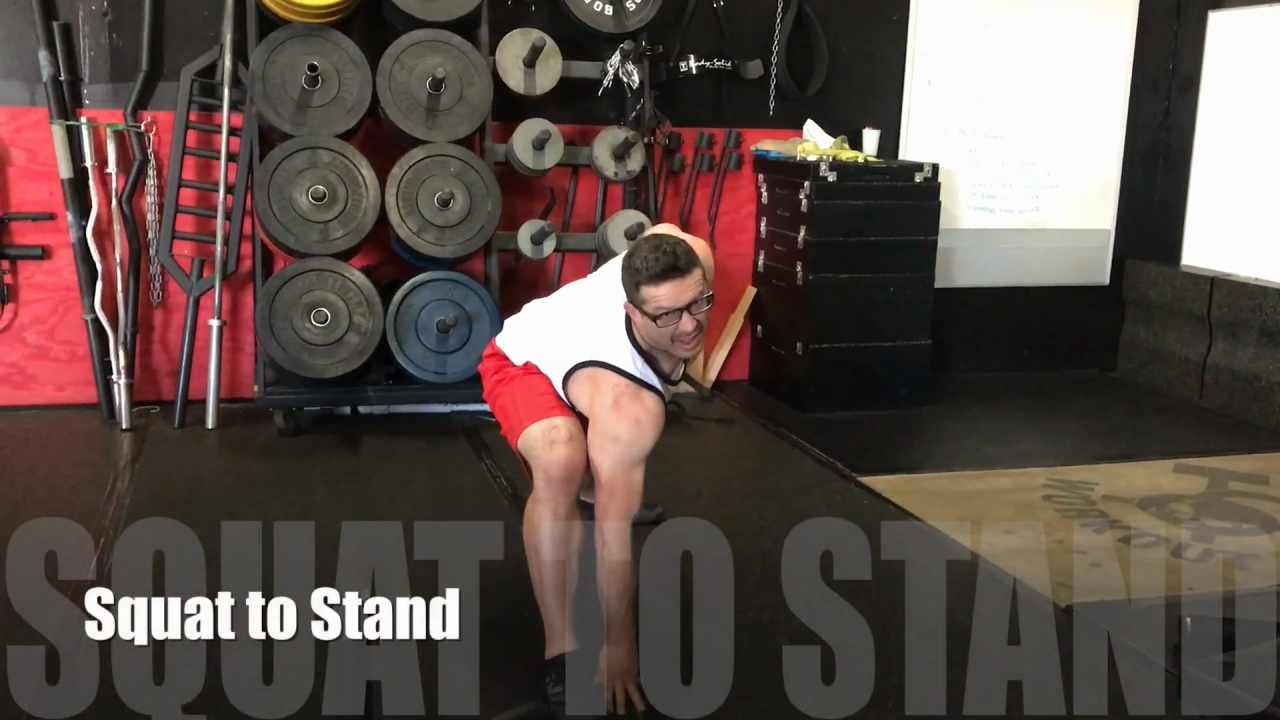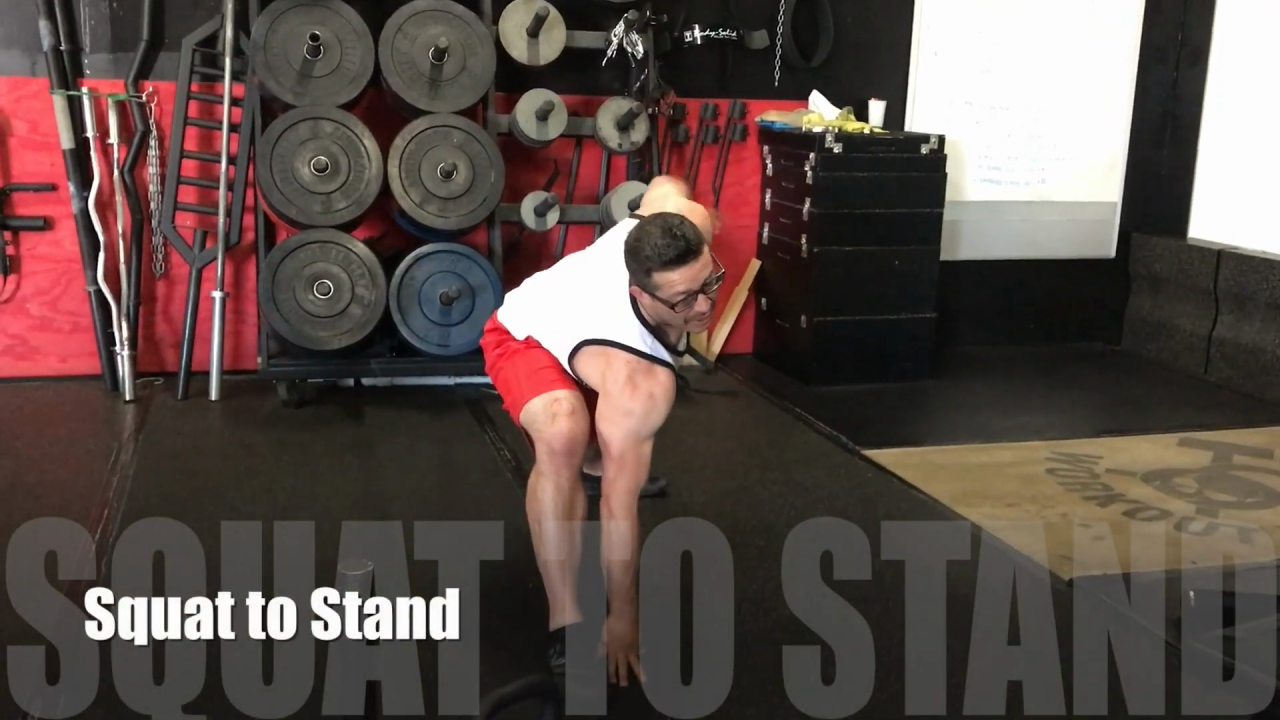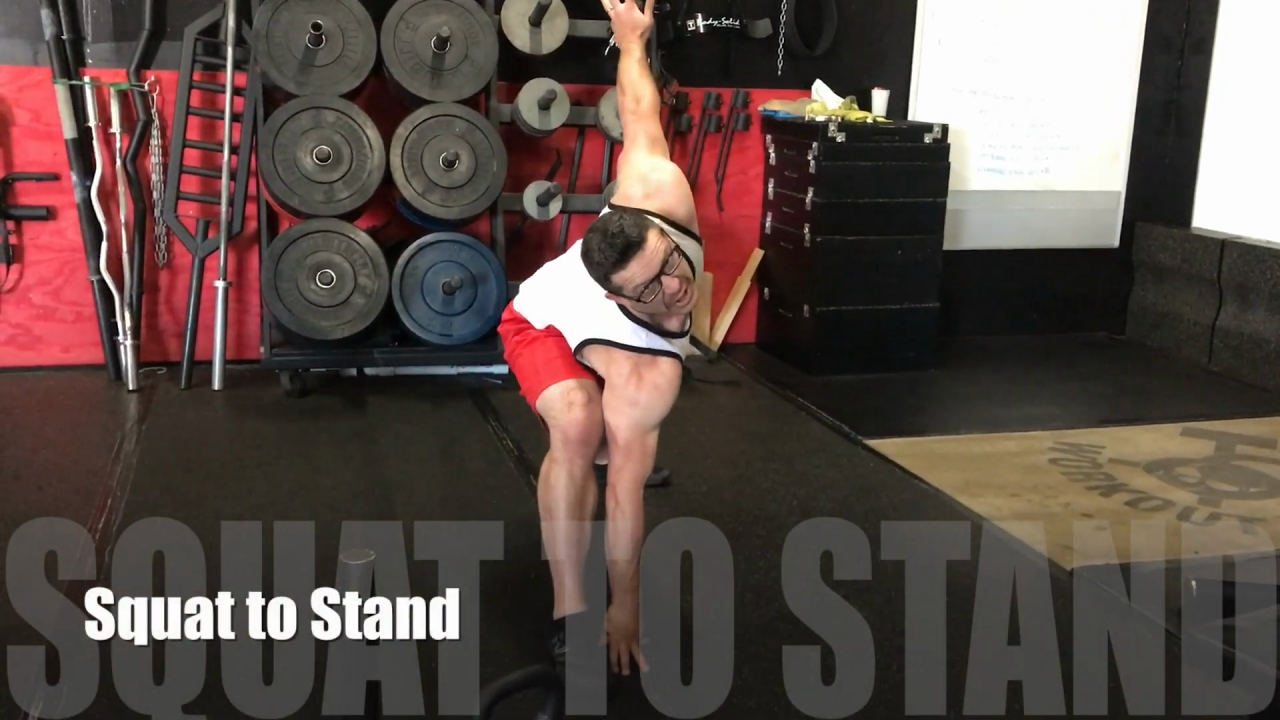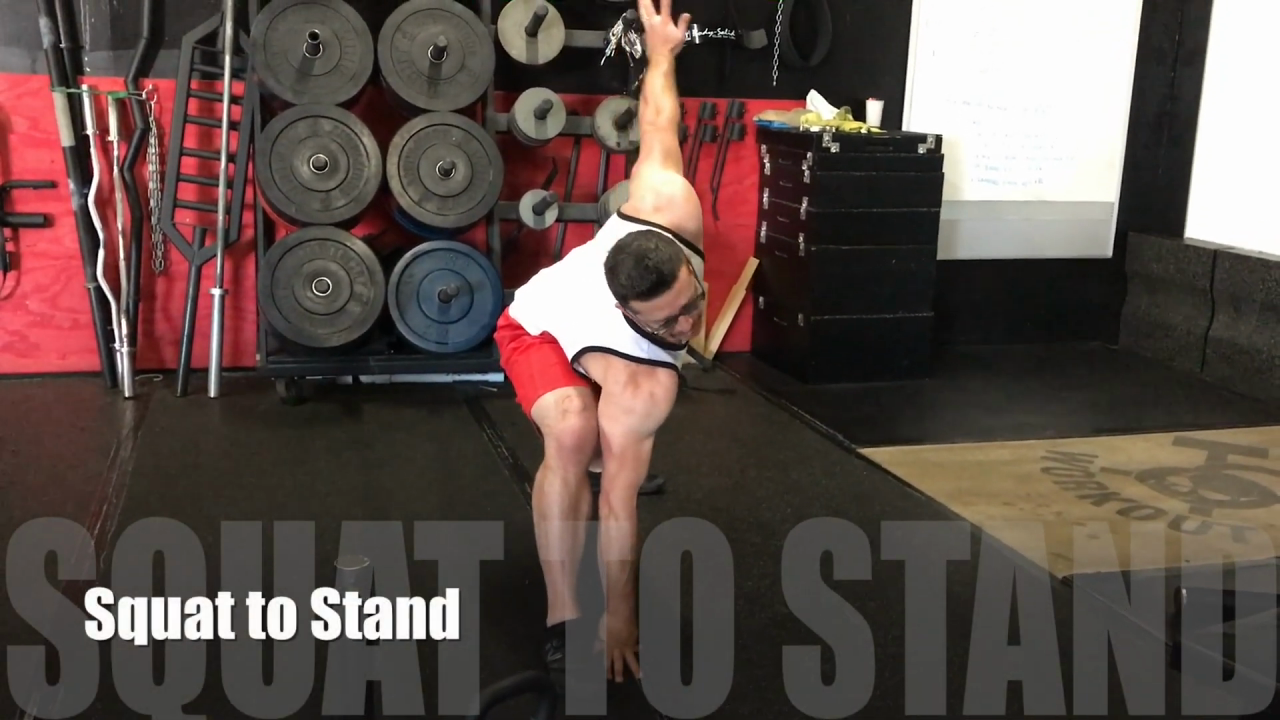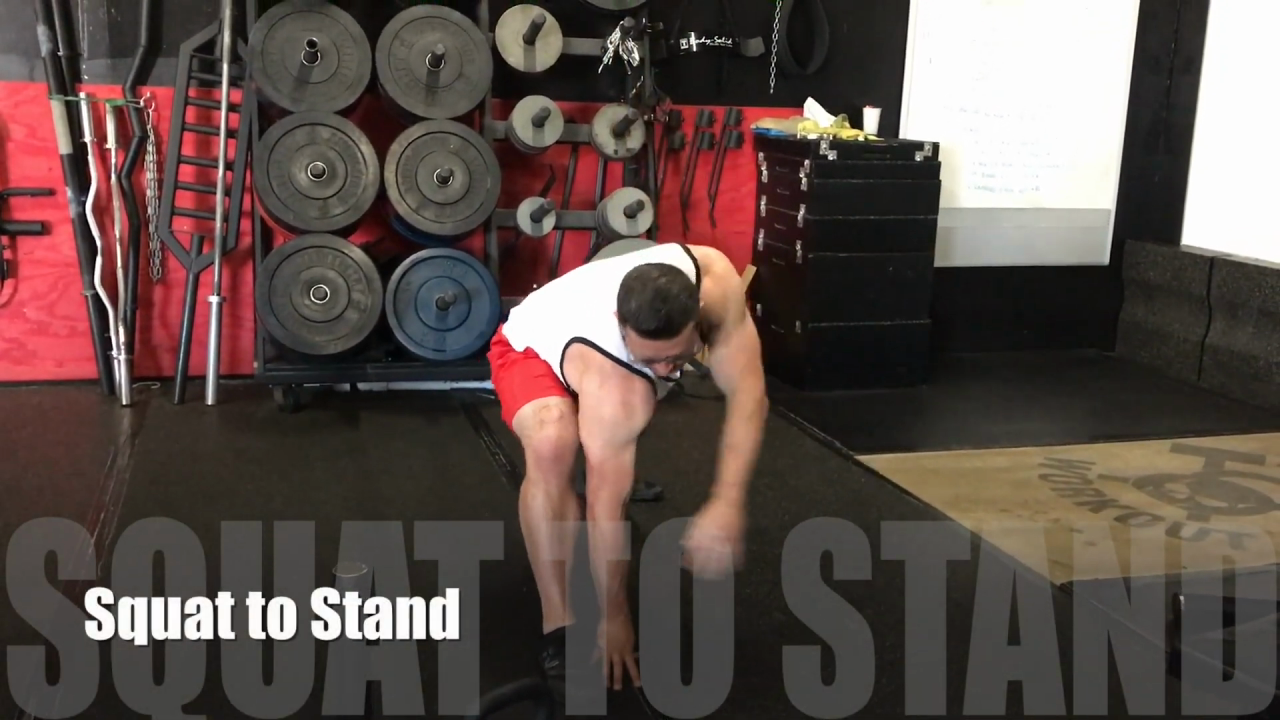
dt=0.7s
person 1, frame 1
left shoulder: (690, 258)
right shoulder: (625, 401)
left elbow: (661, 230)
right elbow: (613, 529)
right wrist: (620, 647)
left hip: (571, 331)
right hip: (524, 360)
right knee: (561, 463)
left ankle: (595, 480)
right ankle: (562, 652)
person 1, frame 2
left shoulder: (685, 224)
right shoulder: (638, 382)
left elbow: (665, 185)
right elbow: (619, 505)
right wrist: (623, 621)
left hip: (572, 305)
right hip: (525, 334)
right knee: (564, 435)
left ankle: (594, 450)
right ankle: (566, 622)
person 1, frame 3
left shoulder: (658, 196)
right shoulder: (646, 369)
left elbow: (639, 116)
right elbow: (624, 489)
right wrist: (625, 612)
left hip: (568, 292)
right hip: (541, 322)
left knee: (626, 433)
right knee: (580, 428)
right ankle: (570, 612)
person 1, frame 4
left shoulder: (670, 212)
right shoulder: (643, 382)
left elbow: (658, 132)
right elbow: (617, 498)
right wrist: (620, 618)
left hip: (575, 293)
right hip: (537, 327)
left knee: (622, 436)
right knee: (574, 436)
right ankle: (564, 618)
person 1, frame 5
left shoulder: (711, 280)
right shoulder: (607, 380)
left elbow: (746, 389)
right elbow: (606, 505)
left wrist: (727, 504)
right wrist: (614, 621)
left hip: (594, 325)
right hip: (533, 346)
right knee: (552, 449)
right ankle: (558, 626)
